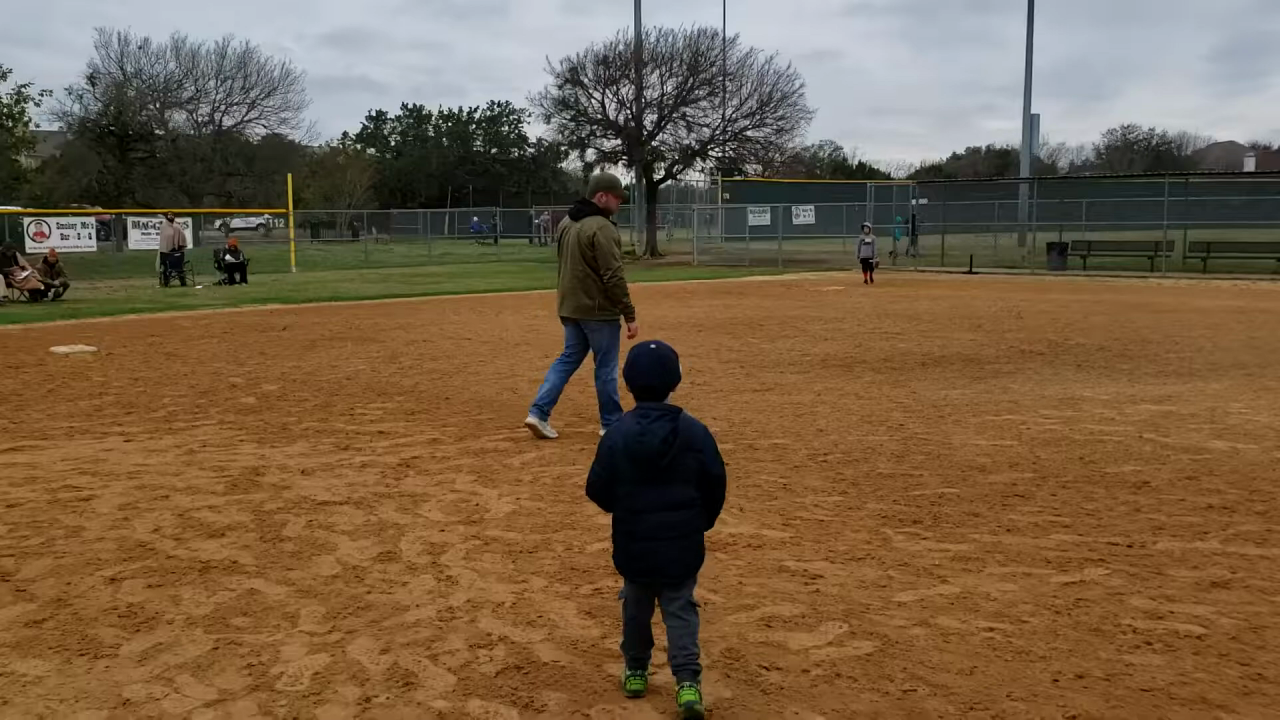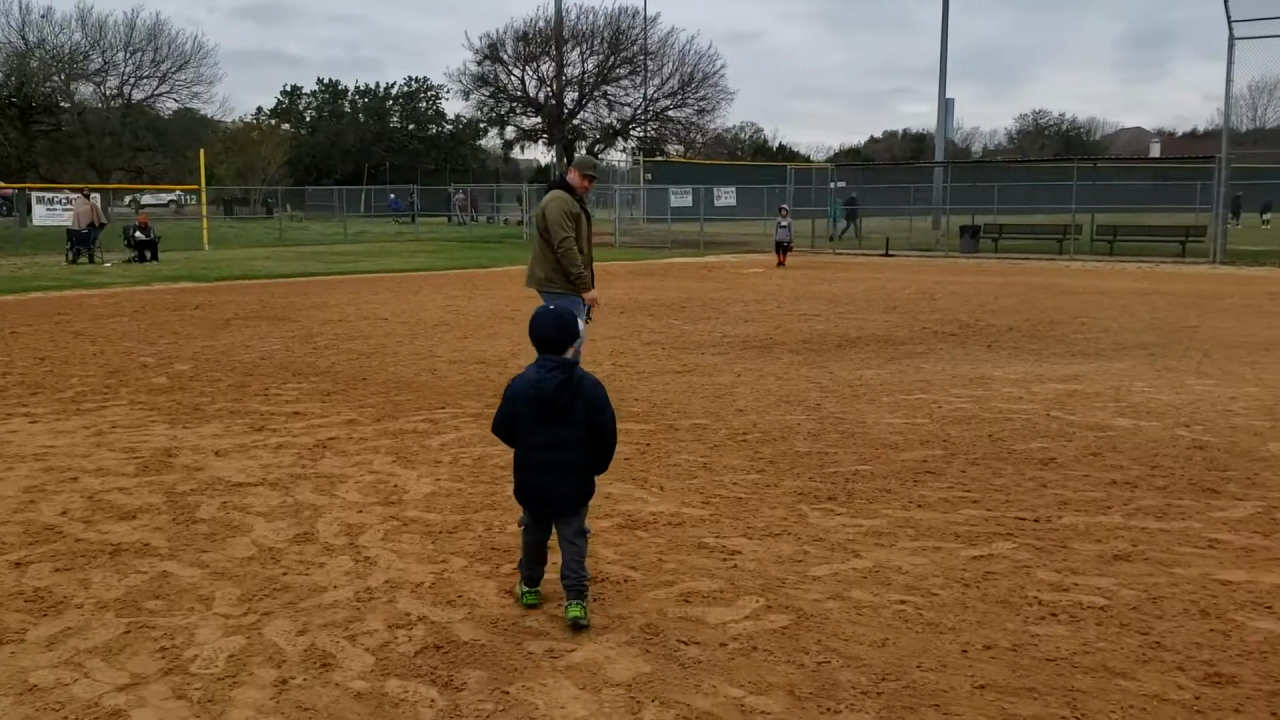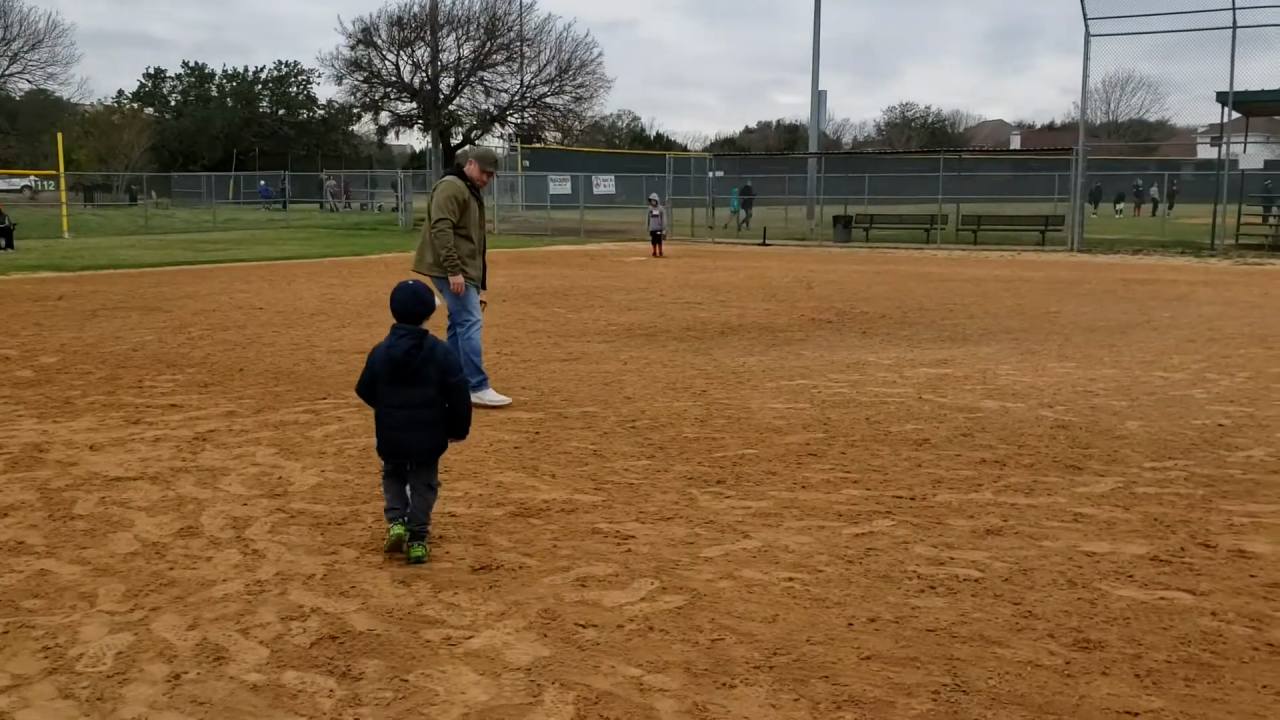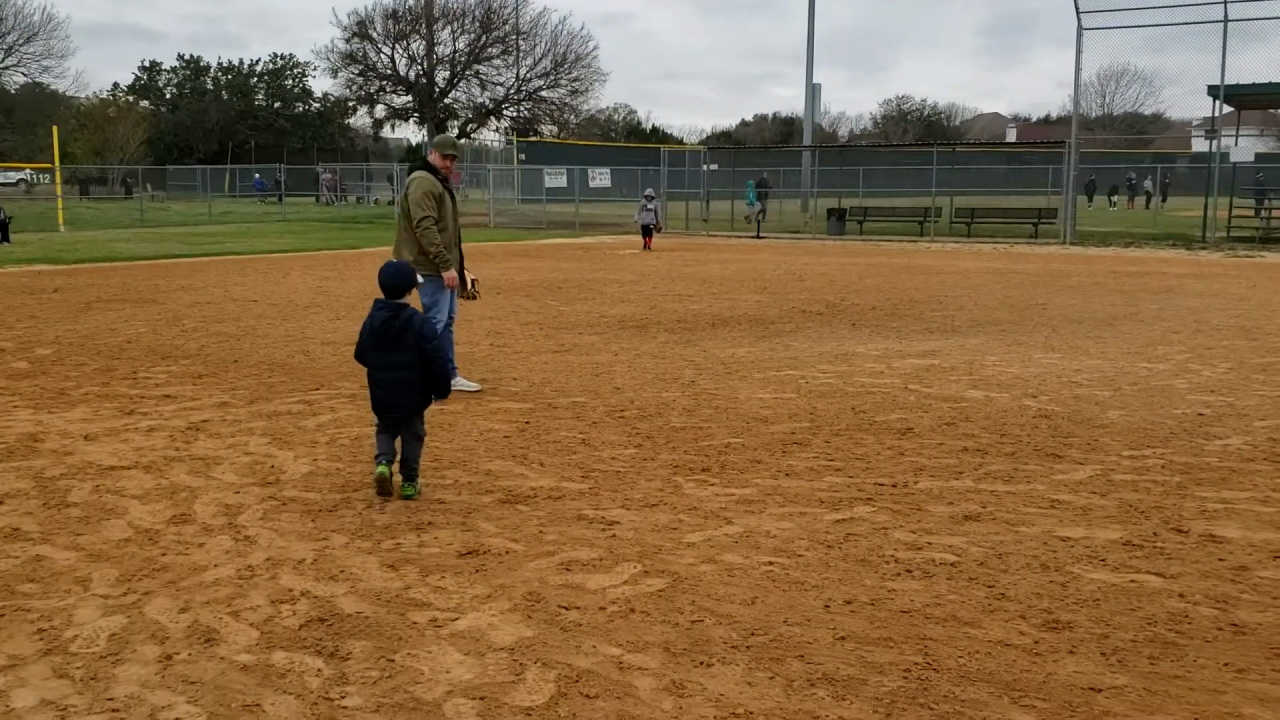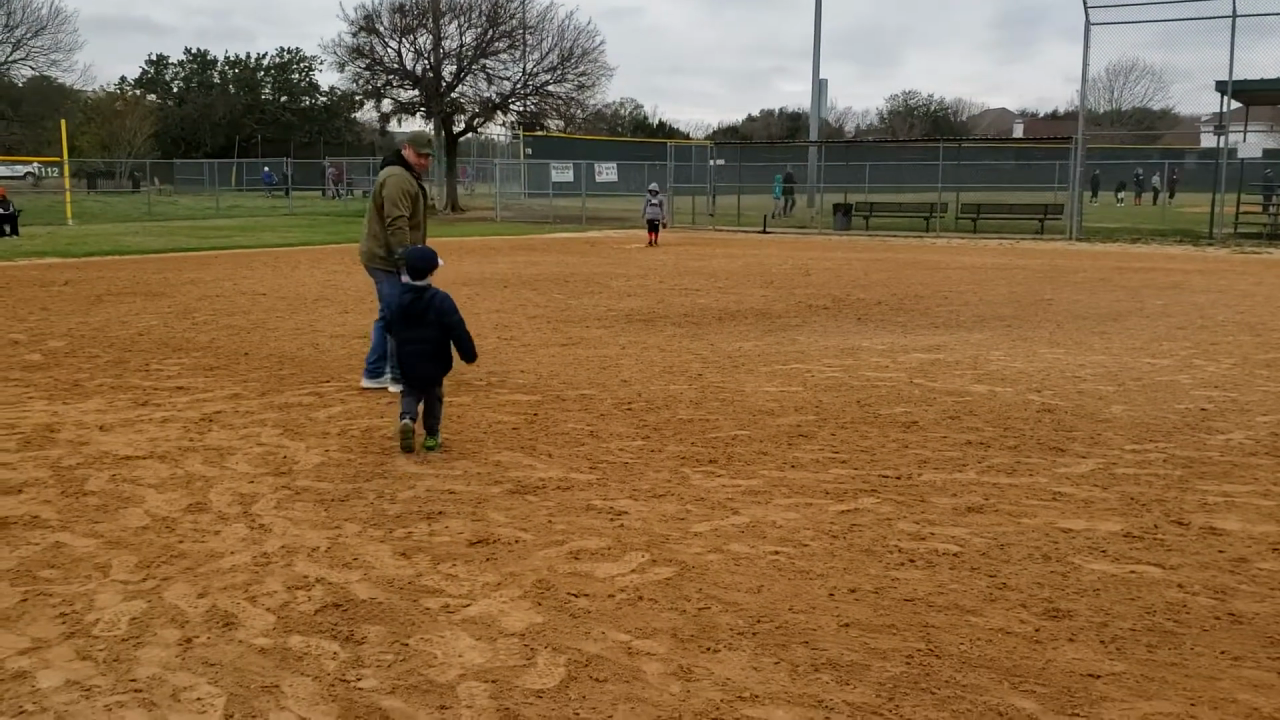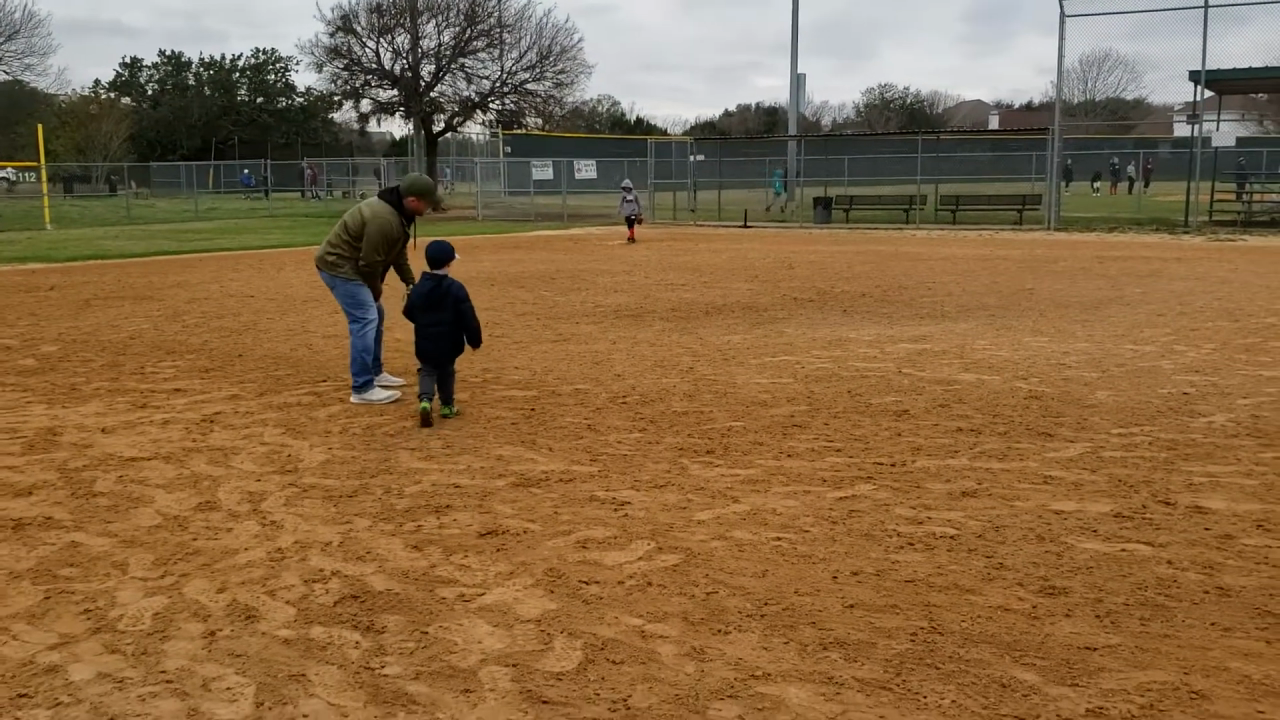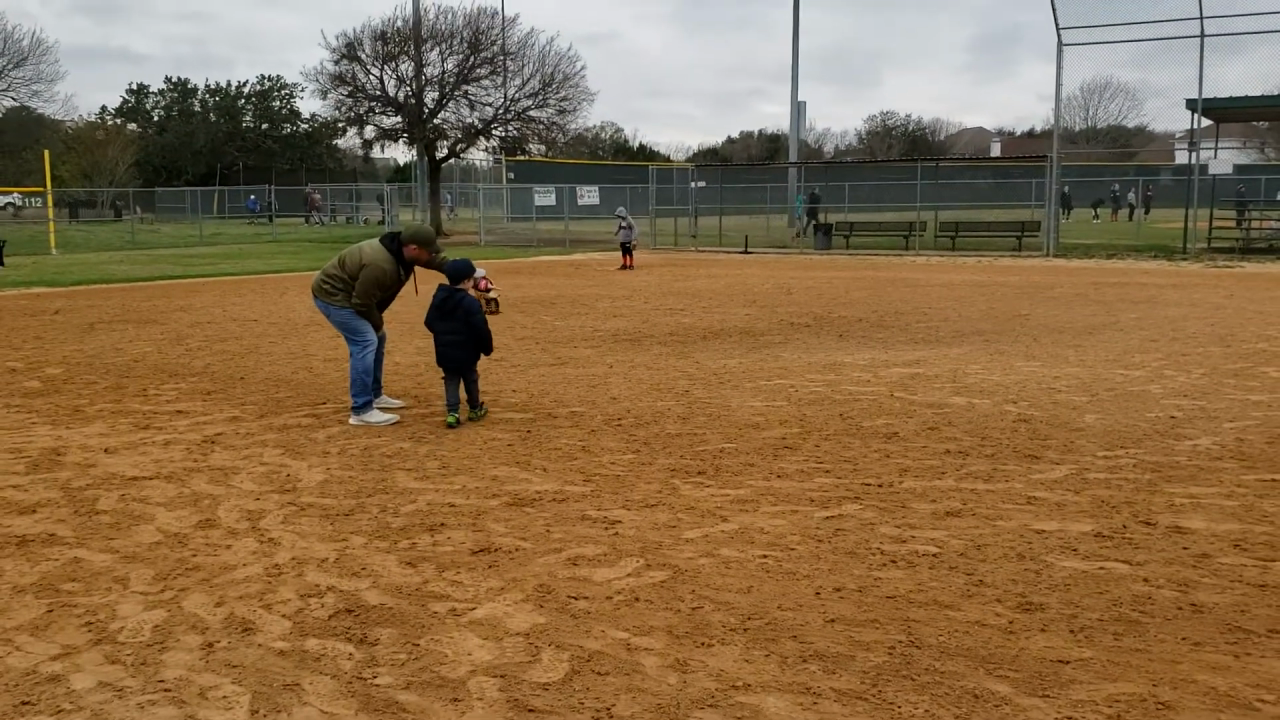
dt=0.7s
person 1, frame 1
left shoulder: (616, 436)
right shoulder: (695, 433)
left elbow: (598, 490)
right elbow: (715, 485)
right wrist: (701, 520)
left hip: (634, 542)
right hip: (682, 542)
left knee: (636, 605)
right knee: (680, 609)
left ankle: (635, 671)
right ankle: (687, 682)
person 1, frame 2
left shoulder: (520, 385)
right shoulder: (588, 385)
left elbow: (502, 428)
right elbow: (605, 433)
right wrist: (598, 465)
left hip: (532, 478)
right hip: (574, 479)
left knee: (535, 531)
right knee: (573, 537)
left ankle: (530, 586)
right ankle: (576, 601)
person 1, frame 3
left shoulder: (380, 352)
right shoulder: (440, 352)
left elbow: (365, 391)
right elbow: (458, 396)
right wrist: (458, 430)
left hip: (392, 435)
right hip: (429, 435)
left knee: (394, 477)
right knee: (424, 483)
left ankle: (397, 525)
right ankle: (418, 539)
person 1, frame 4
left shoulder: (371, 322)
right shoulder: (420, 323)
left elbow: (361, 356)
right elbow: (437, 360)
right wrist: (441, 390)
left hip: (382, 393)
right hip: (413, 393)
left knee: (386, 430)
right knee: (412, 433)
left ankle: (383, 465)
right ankle: (409, 481)
person 1, frame 5
left shoulder: (399, 301)
right shoulder: (441, 300)
left elbow: (391, 329)
right elbow: (458, 331)
right wrist: (469, 355)
left hip: (407, 362)
right hip: (434, 362)
left knee: (410, 393)
right knee: (433, 396)
left ankle: (407, 420)
right ankle: (431, 436)
person 1, frame 6
left shoulder: (419, 287)
right shoulder: (456, 288)
left elbow: (409, 313)
right elbow: (468, 318)
right wrist: (475, 340)
left hip: (425, 342)
right hip: (449, 342)
left knee: (426, 372)
right knee: (446, 371)
left ankle: (425, 402)
right ankle: (447, 405)
person 1, frame 7
left shoulder: (438, 298)
right shoulder: (470, 302)
left elbow: (430, 323)
right elbow: (481, 328)
right wrist: (487, 348)
left hip: (444, 351)
right hip: (465, 351)
left knee: (451, 380)
right knee: (470, 378)
left ankle: (452, 412)
right ankle: (475, 409)
person 2, frame 1
left shoulder: (567, 222)
right shoulder: (602, 228)
right elbow: (614, 277)
right wrist: (630, 315)
left hip: (571, 306)
right hip: (598, 309)
left knee: (568, 359)
right knee: (606, 366)
left ankle: (538, 412)
right ankle: (612, 424)
person 2, frame 2
left shoulder: (575, 202)
right shoulder: (558, 201)
right elbow: (565, 247)
left wrist: (586, 285)
right wrist: (586, 287)
left hip: (569, 283)
right hip: (560, 284)
person 2, frame 3
left shoulder: (472, 192)
right shoulder: (451, 187)
right elbow: (442, 230)
left wrist: (479, 283)
right wrist: (454, 270)
left hip: (465, 271)
right hip: (452, 271)
left knee: (460, 324)
right knee: (470, 322)
right ankle: (478, 387)
person 2, frame 4
left shoulder: (440, 182)
right shoulder: (422, 182)
right elbow: (425, 228)
left wrist: (454, 265)
right wrist: (446, 265)
left hip: (440, 265)
right hip: (428, 265)
left knee: (446, 319)
right knee: (434, 320)
left ankle: (446, 375)
person 2, frame 5
left shoulder: (407, 176)
right shoulder: (397, 177)
right elbow: (397, 227)
left hip: (387, 259)
right hip: (390, 260)
left knee: (389, 315)
left ankle: (374, 374)
right ankle: (400, 378)
person 2, frame 6
left shoulder: (401, 211)
right shoulder: (383, 219)
left elbow: (399, 253)
right elbow: (370, 262)
left wrist: (410, 282)
right wrist: (376, 293)
left hip: (351, 264)
right hip: (339, 266)
left knee: (375, 315)
right knee: (365, 319)
left ankle: (374, 372)
right ankle: (362, 389)
person 2, frame 7
left shoulder: (402, 249)
right shoulder: (380, 265)
left elbow: (438, 261)
right elbow: (362, 303)
right wrist: (377, 324)
left hip: (346, 296)
right hip: (332, 296)
left knee: (376, 339)
right knee: (366, 342)
left ankle: (374, 396)
right ankle: (361, 411)
